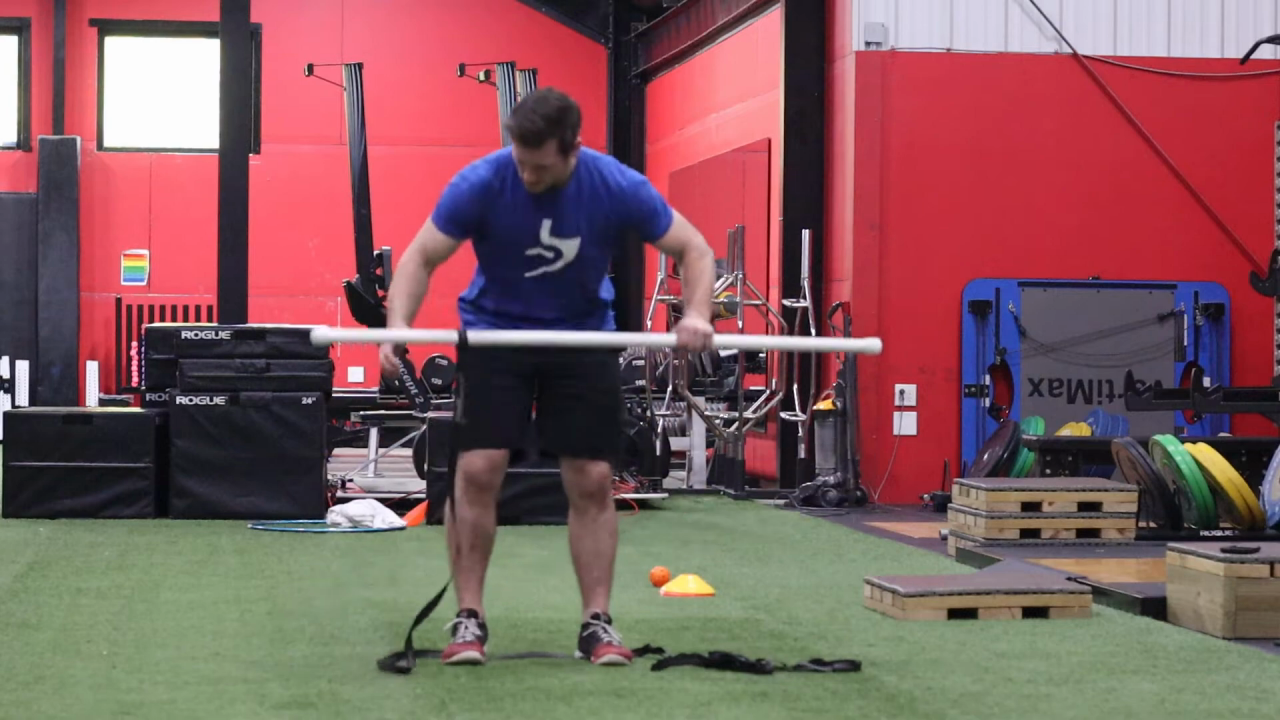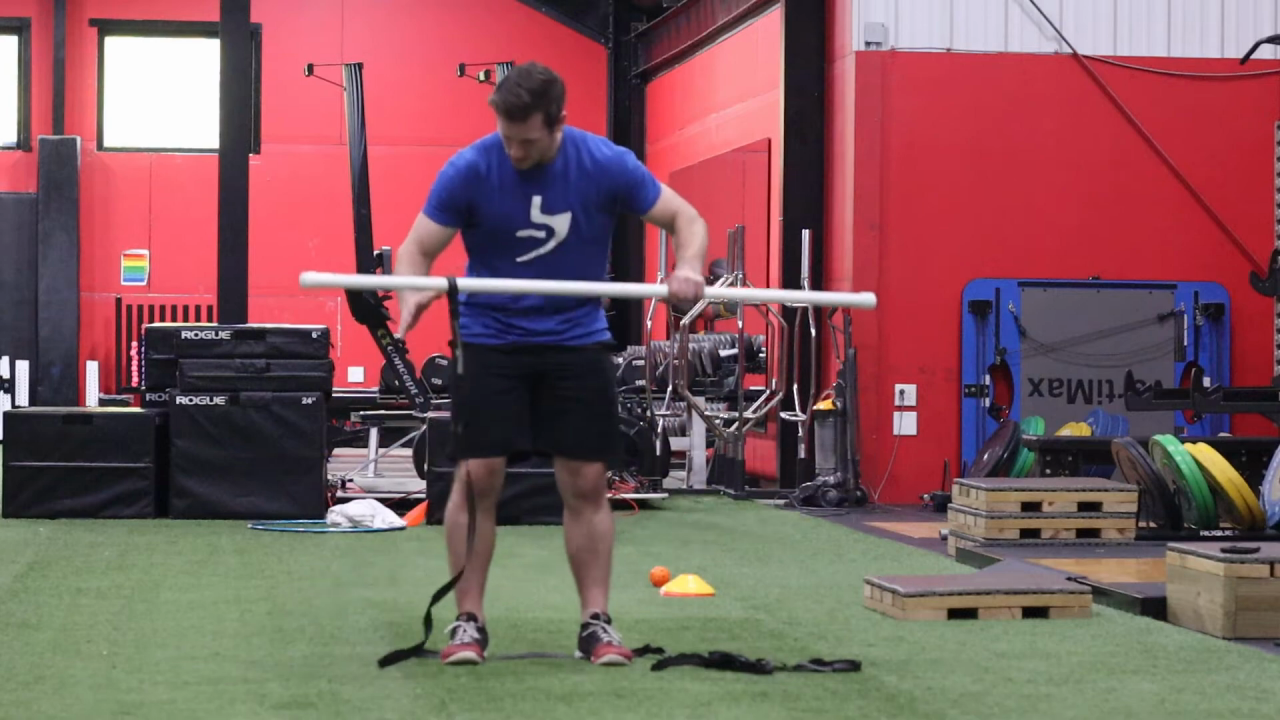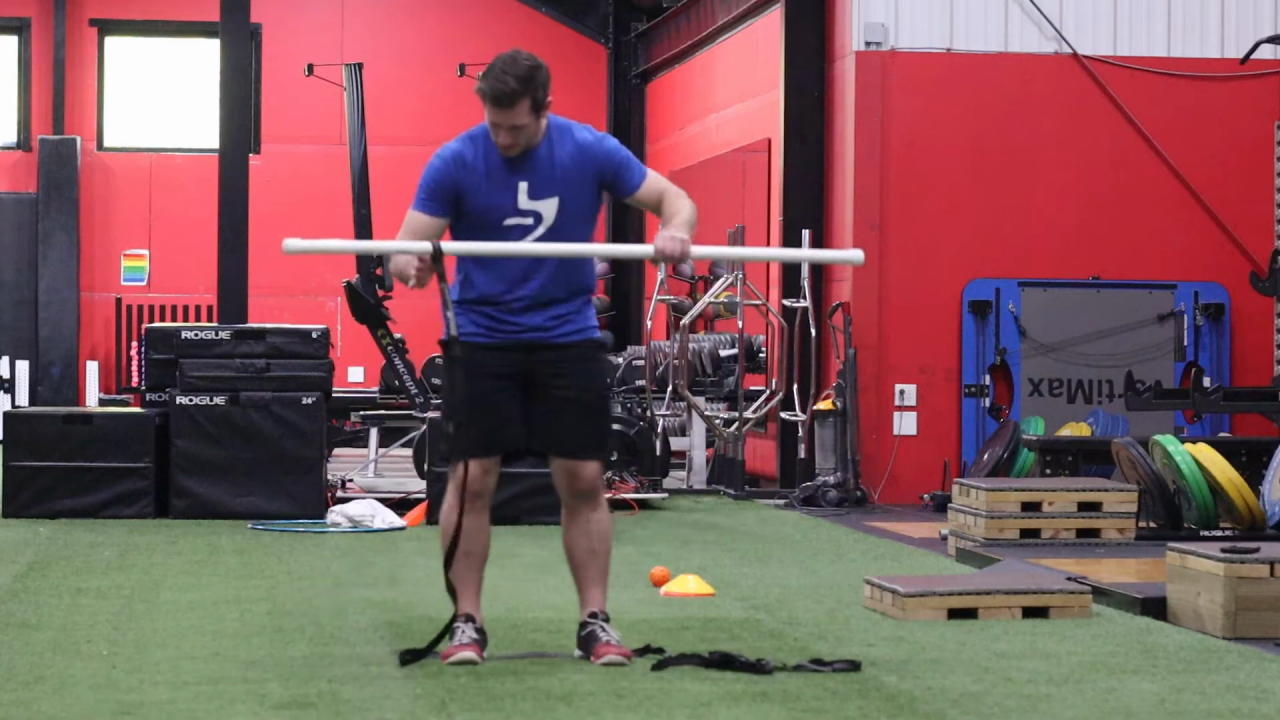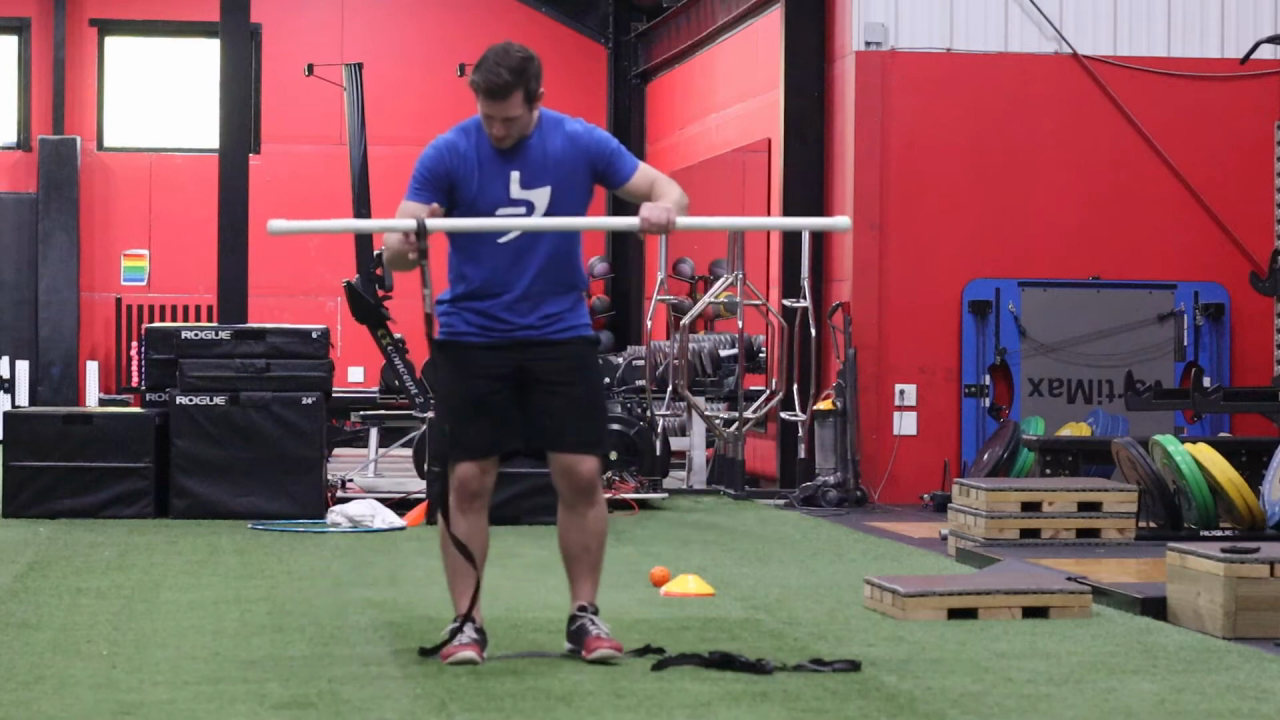
dt=0.1s
person 1, frame 1
left shoulder: (617, 186)
right shoulder: (478, 183)
left elbow: (693, 248)
right elbow: (419, 255)
left wrist: (697, 312)
right wrist: (398, 322)
left hip: (585, 341)
right hip: (495, 337)
left knee: (592, 481)
right knee: (478, 473)
left ankle: (597, 621)
right ankle: (468, 618)
person 1, frame 2
left shoulder: (606, 164)
right shoulder: (468, 170)
left elbow: (685, 218)
right elbow: (418, 248)
left wrist: (688, 266)
right wrist: (410, 294)
left hip: (579, 341)
right hip: (488, 342)
left knee: (586, 483)
right knee: (477, 477)
left ankle: (596, 621)
right ankle: (468, 620)
person 1, frame 3
left shoulder: (591, 151)
right shoulder: (454, 161)
left elbow: (674, 198)
right elbow: (408, 246)
left wrist: (677, 231)
right wrist: (409, 266)
left hip: (569, 336)
right hip: (480, 338)
left knee: (584, 479)
right knee: (472, 478)
left ankle: (595, 622)
right ankle: (466, 620)
person 1, frame 4
left shoulder: (582, 143)
right shoulder: (447, 153)
left elbow: (663, 187)
right elbow: (398, 238)
left wrist: (662, 209)
right wrist: (401, 245)
left hip: (562, 334)
right hip: (471, 337)
left knee: (581, 476)
right knee: (468, 480)
left ankle: (584, 615)
right ankle: (465, 621)
